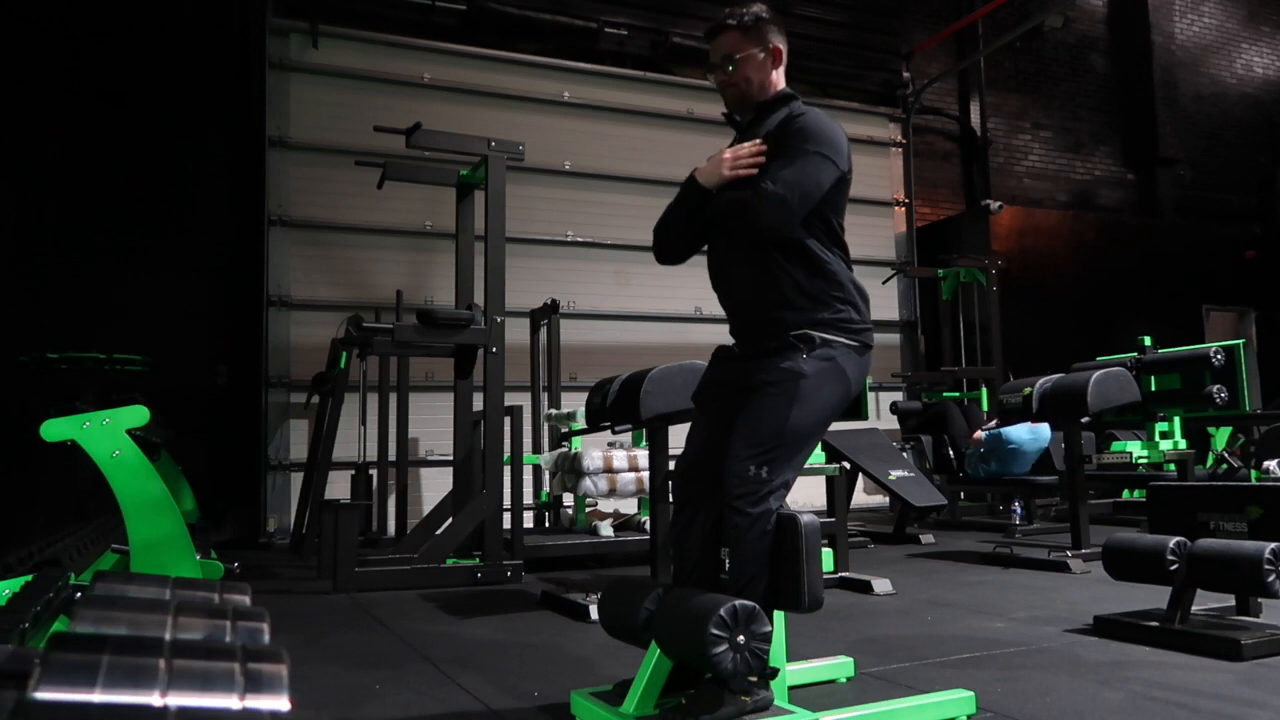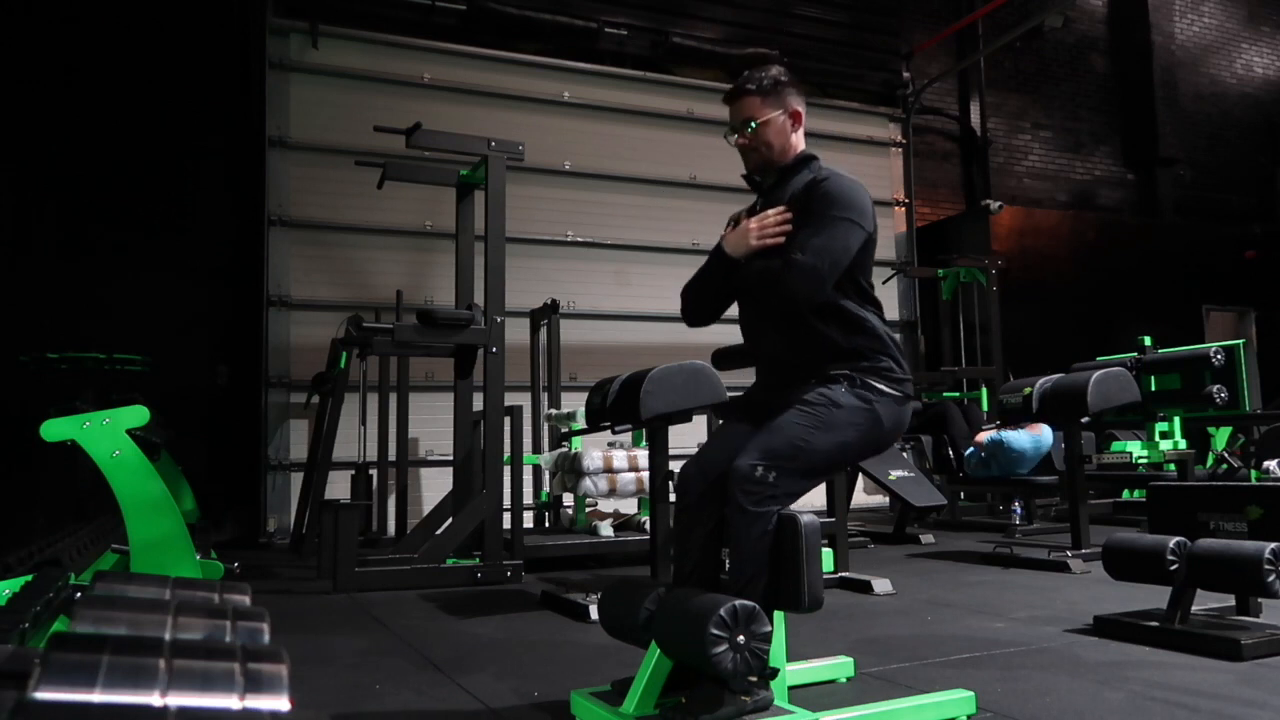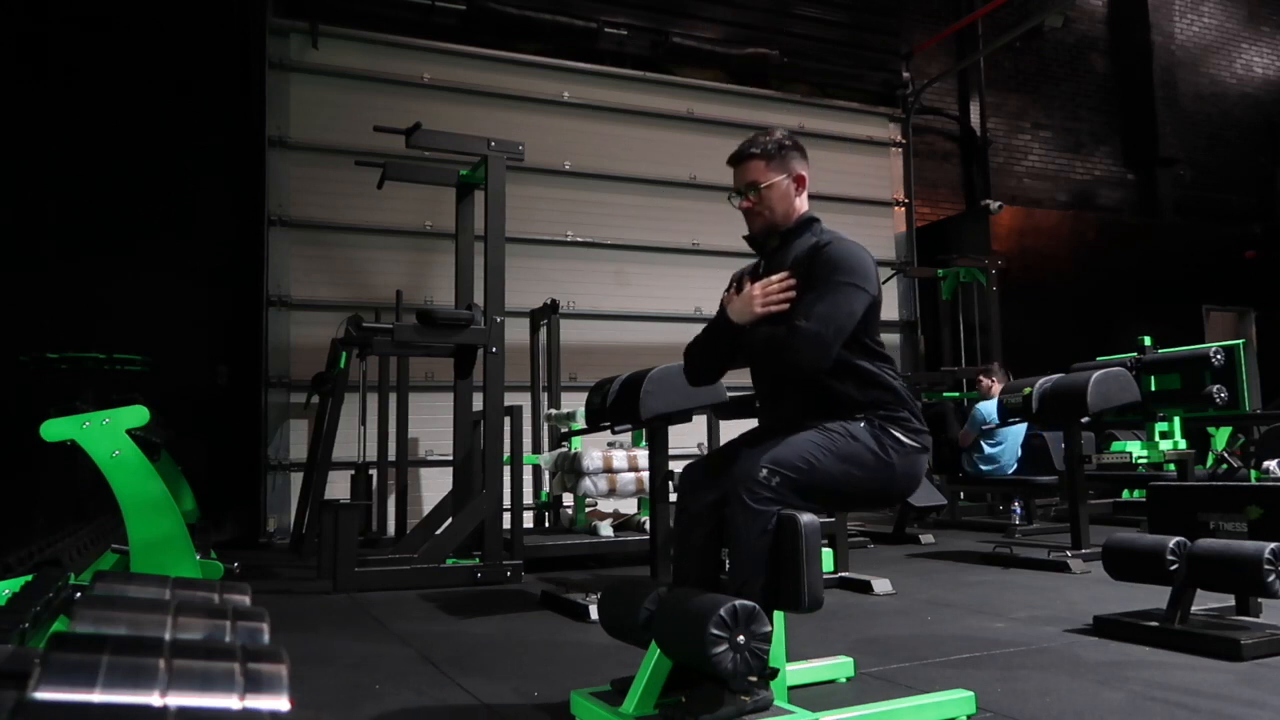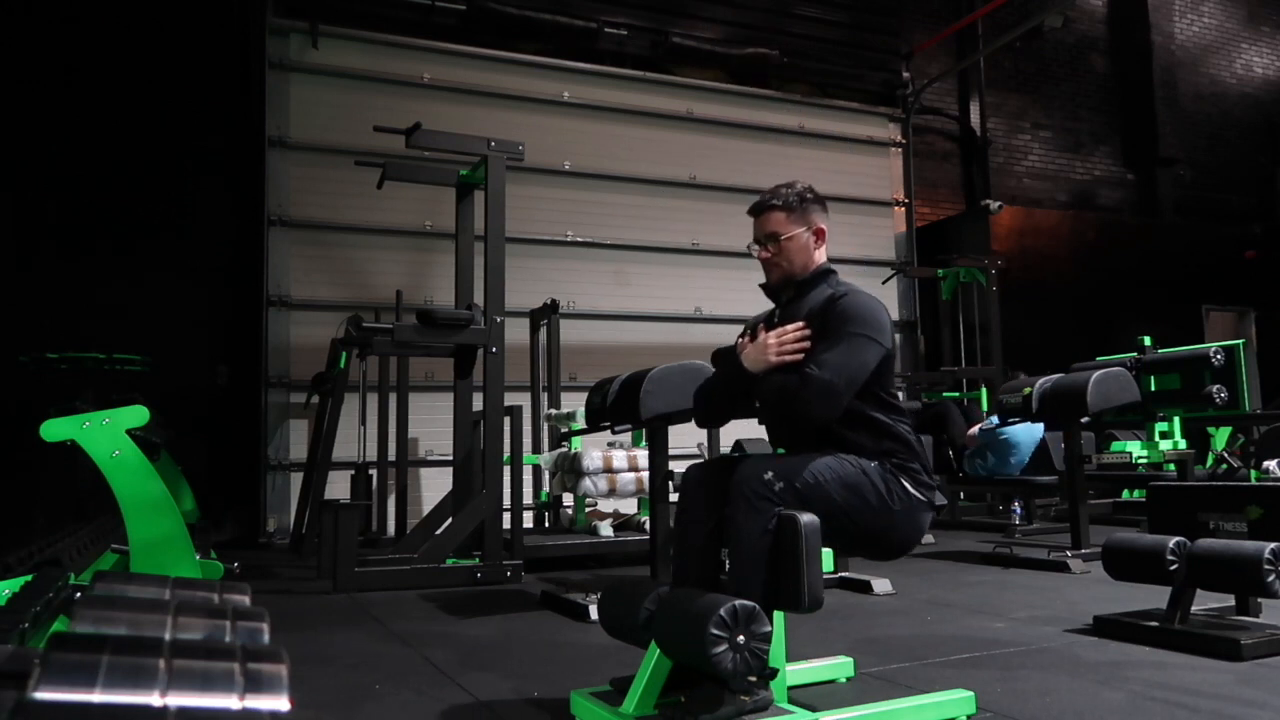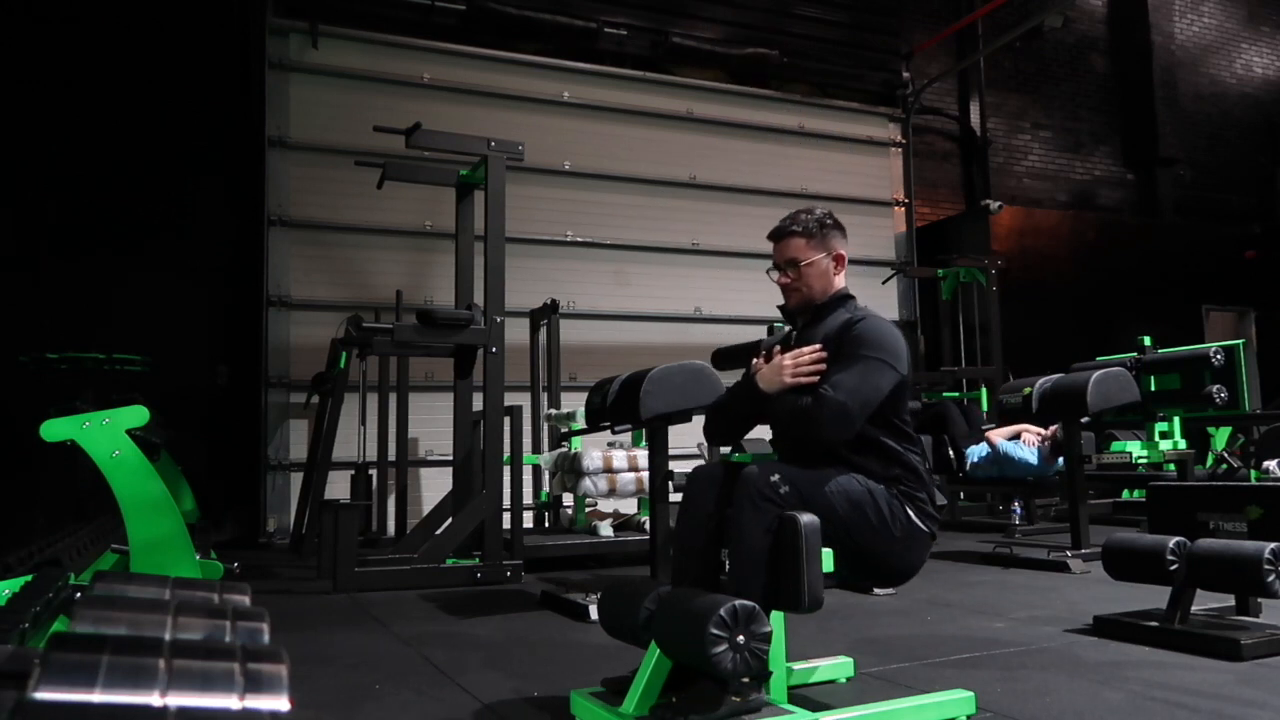
dt=0.7s
person 1, frame 1
left shoulder: (811, 132)
right shoulder: (731, 150)
left elbow: (769, 212)
right elbow: (668, 245)
left wrist: (712, 196)
right wrist: (703, 184)
left hip: (817, 343)
right hip: (754, 345)
left knee: (749, 485)
right knee: (697, 482)
person 1, frame 2
left shoulder: (835, 195)
right shoulder: (751, 215)
left elbow: (800, 282)
right elbow: (696, 309)
left wrist: (743, 264)
right wrist: (729, 253)
left hip: (861, 388)
right hip: (787, 386)
left knee: (753, 478)
right knee: (699, 481)
person 1, frame 3
left shoulder: (838, 259)
right shoulder: (751, 277)
left elbow: (806, 349)
right elbow: (699, 367)
left wrist: (752, 330)
right wrist: (733, 319)
left hip: (881, 436)
right hip: (809, 429)
left knee: (759, 477)
right knee: (700, 483)
person 1, frame 4
left shoulder: (852, 309)
right shoulder: (778, 300)
left elbow: (818, 397)
right elbow: (709, 402)
left wrist: (761, 373)
right wrist: (744, 366)
left hip: (891, 485)
left knee: (761, 482)
right knee: (704, 482)
person 1, frame 5
left shoulder: (870, 335)
right shoulder: (787, 344)
left elbow: (828, 422)
right elbow: (718, 430)
left wrist: (771, 395)
right wrist: (759, 386)
left hip: (895, 518)
right hip: (821, 502)
left knee: (763, 483)
right knee: (708, 483)
left ankle: (743, 672)
